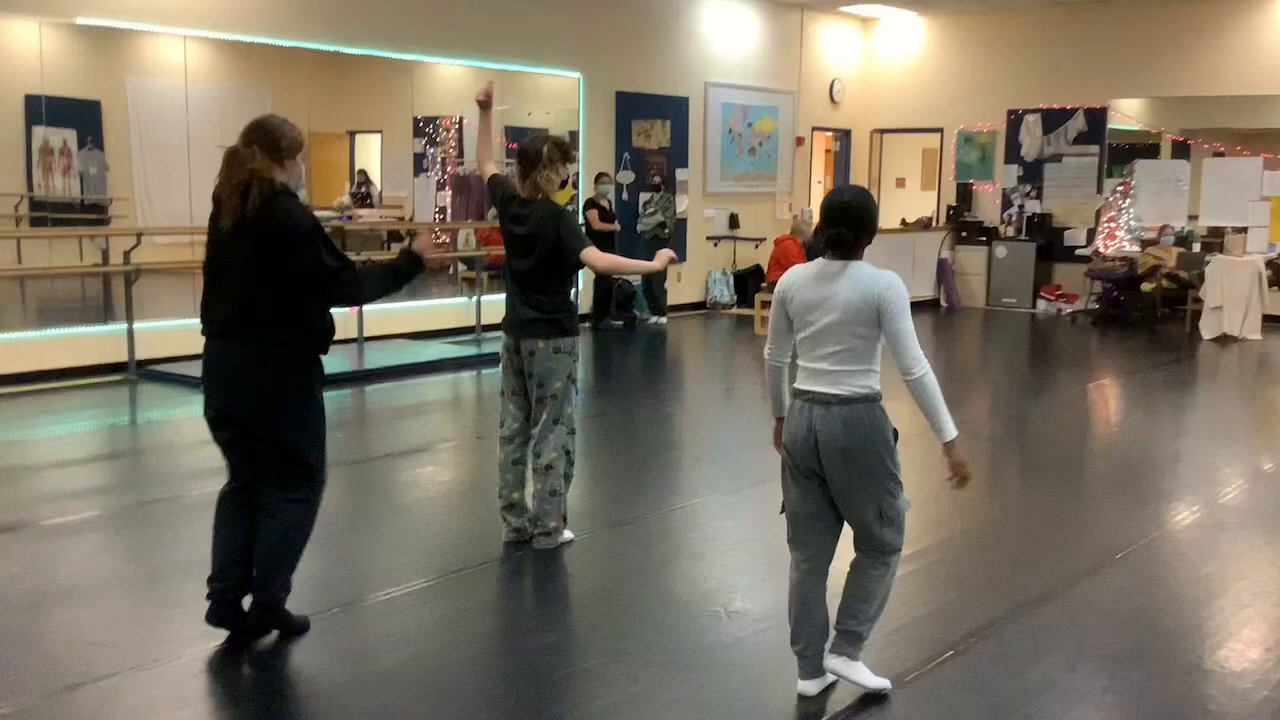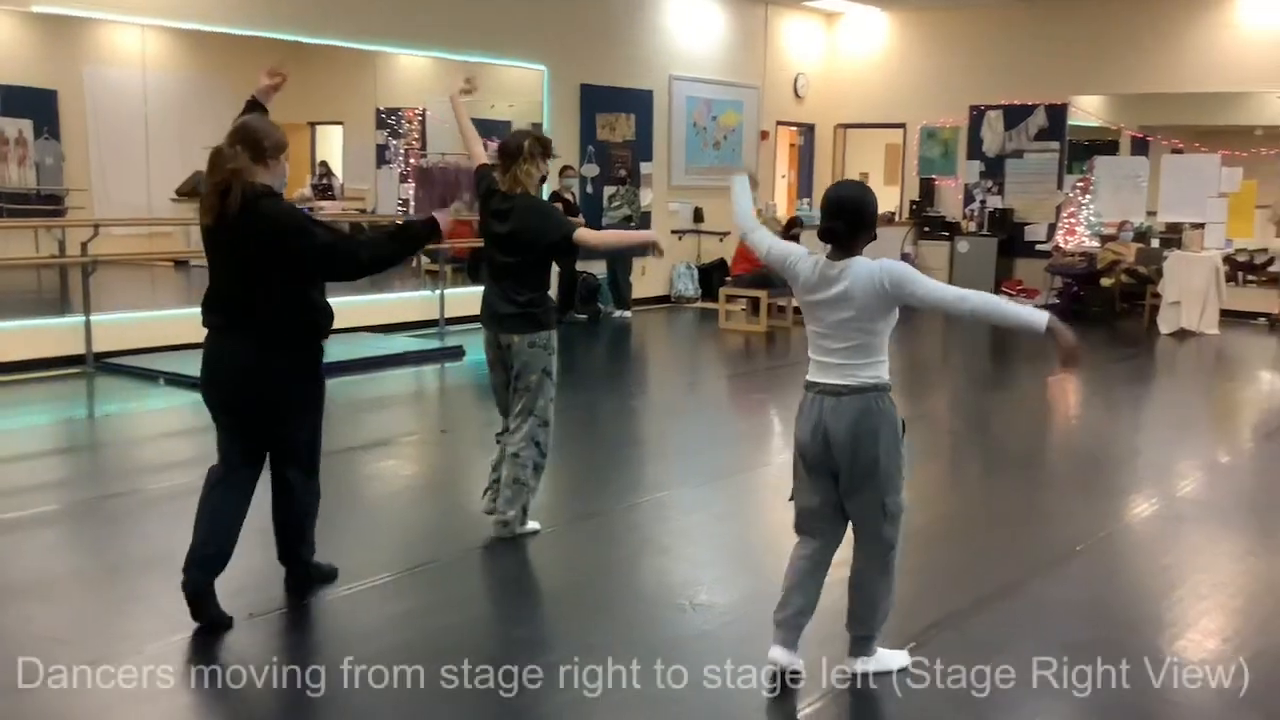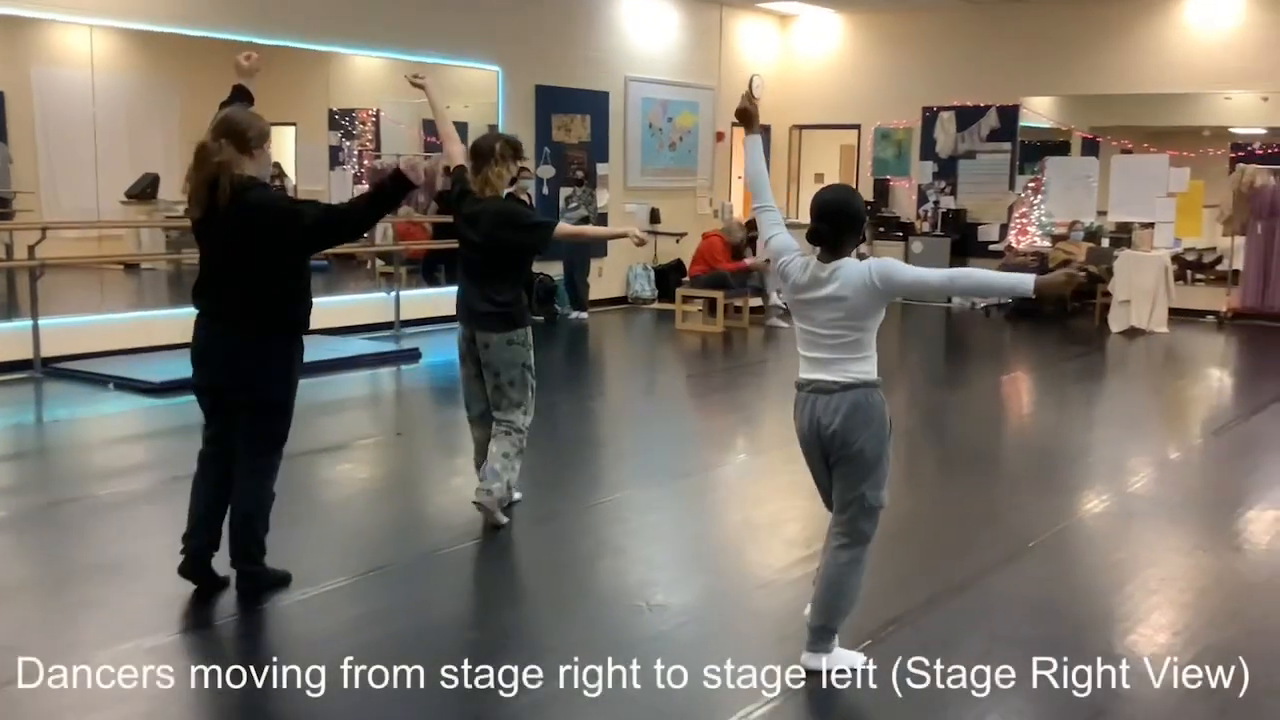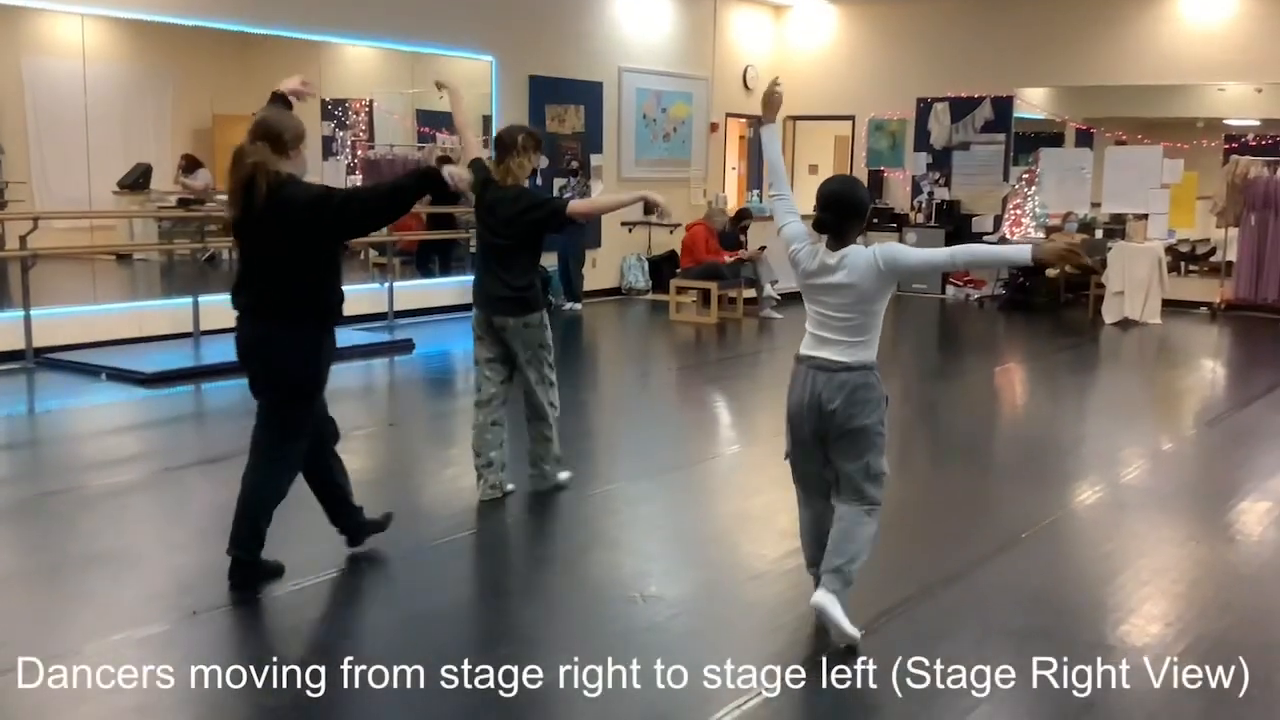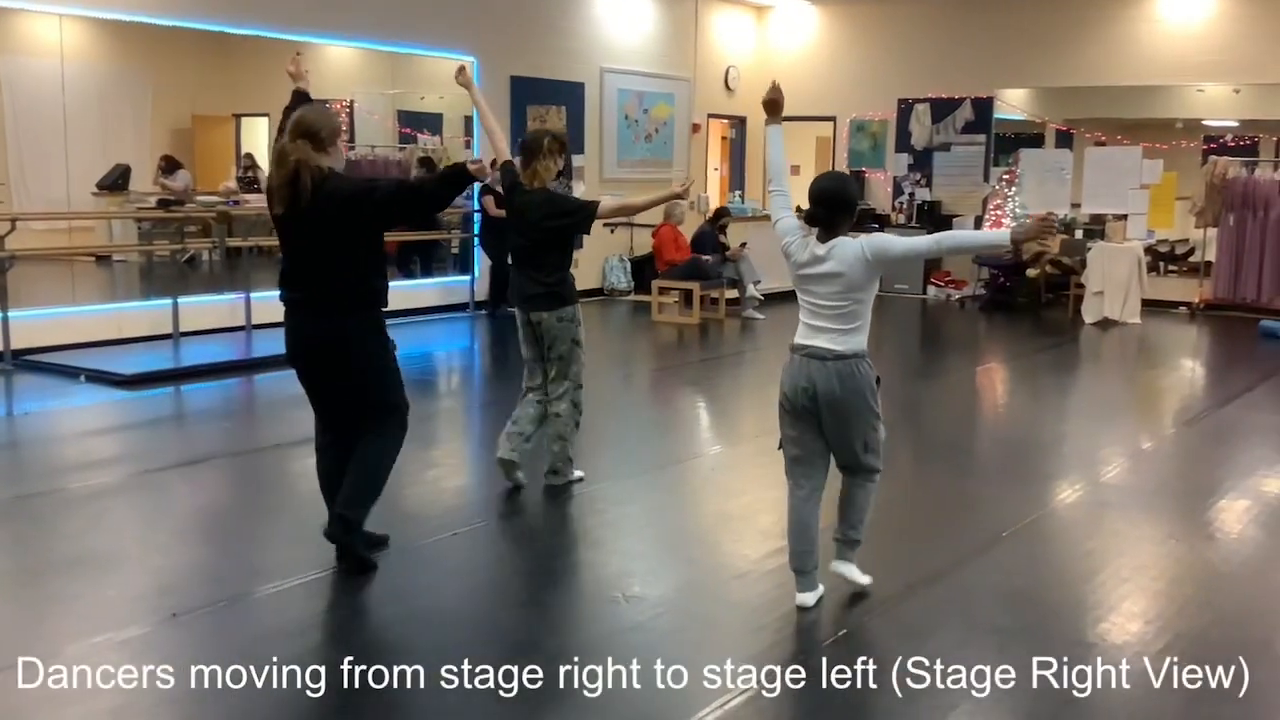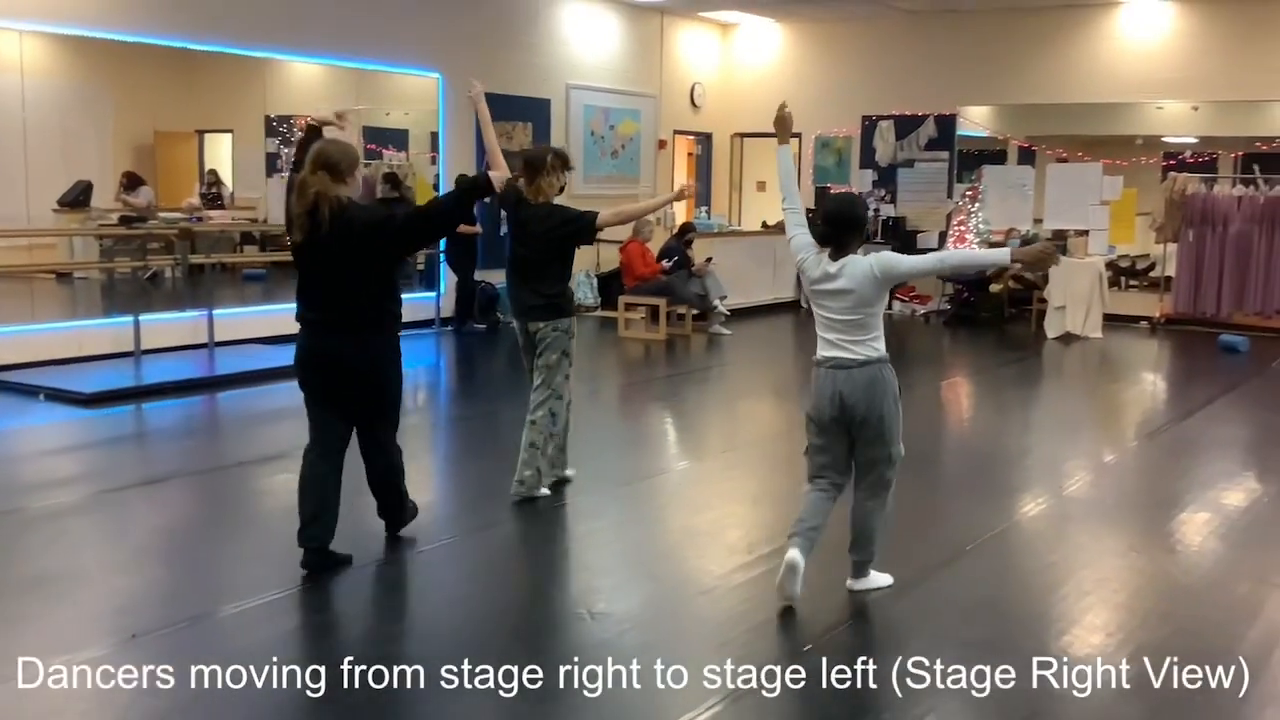
dt=0.5s
person 1, frame 1
left shoulder: (792, 280)
right shoulder: (882, 285)
left elbow: (776, 359)
right elbow: (914, 367)
left wrist: (781, 414)
right wrist: (949, 439)
left hip: (804, 419)
right hip: (857, 421)
left knee: (808, 550)
right knee: (880, 542)
left ankle: (809, 667)
right ankle: (846, 649)
person 1, frame 2
left shoulder: (801, 268)
right shoulder: (884, 276)
left elbow: (750, 230)
right elbow: (963, 301)
left wrist: (740, 180)
right wrist: (1045, 322)
left hip: (815, 411)
right hip: (867, 414)
left knee: (814, 536)
right knee: (875, 538)
left ankle: (784, 641)
right ankle: (863, 650)
person 1, frame 3
left shoulder: (792, 269)
right shoulder: (873, 276)
left elbow: (763, 208)
right elbow: (954, 280)
left wrist: (752, 134)
right wrist: (1035, 283)
left hip: (809, 405)
right hip: (857, 408)
left knee: (842, 517)
right knee: (852, 528)
left ankle: (824, 611)
right ankle: (820, 645)
person 1, frame 4
left shoulder: (803, 254)
right shoulder: (879, 261)
left elbow: (779, 192)
right elbow: (958, 255)
left wrist: (770, 122)
right wrist: (1035, 253)
left hip: (806, 381)
right hip: (854, 387)
left knee: (814, 492)
right knee: (859, 496)
left ankle: (822, 582)
right ankle: (833, 588)
person 1, frame 5
left shoulder: (795, 246)
right shoulder: (867, 251)
left elbow: (777, 189)
right elbow: (942, 243)
left wrist: (774, 122)
right wrist: (1014, 236)
left hip: (799, 370)
right hip: (847, 373)
left knee: (803, 480)
right knee: (861, 470)
left ankle: (805, 583)
right ankle: (846, 556)
person 1, frame 6
left shoulder: (808, 263)
right shoulder: (877, 268)
left elbow: (791, 206)
right elbow: (945, 260)
left wrist: (784, 142)
right wrist: (1014, 255)
left hip: (826, 380)
right hip: (870, 380)
left knee: (825, 479)
right knee: (874, 480)
left ankle: (797, 550)
right ankle: (860, 571)
person 2, frame 1
left shoulder: (226, 214)
right shoulder: (293, 221)
right elbow: (346, 284)
right wrist: (410, 259)
left hip: (225, 363)
right hip: (280, 369)
left knee: (246, 481)
right knee: (298, 483)
left ankle: (228, 597)
right ankle: (266, 598)
person 2, frame 2
left shoulder: (218, 209)
right shoulder: (281, 222)
left elbow: (238, 141)
right elbow: (353, 256)
left wrist: (258, 102)
right wrist: (422, 231)
left hip: (225, 357)
right hip: (282, 361)
left knee: (233, 466)
right knee: (294, 466)
left ankle: (200, 579)
right ankle: (300, 570)
person 2, frame 3
left shoulder: (209, 196)
right shoulder: (266, 208)
left elbow: (225, 135)
right elbow: (340, 222)
left wrist: (242, 88)
right wrist: (399, 182)
left hip: (214, 341)
right hip: (264, 348)
left knee: (219, 448)
right knee: (257, 456)
left ankle: (197, 554)
right ankle: (250, 568)
person 2, frame 4
left shoulder: (248, 193)
right shoulder: (302, 202)
left elbow: (263, 136)
right elbow: (372, 204)
left wrist: (281, 97)
right wrist: (432, 177)
left hip: (260, 331)
right hip: (295, 337)
left knee: (316, 431)
right knee: (278, 446)
left ankle: (351, 522)
right ankle: (244, 559)
person 2, frame 5
left shoulder: (283, 189)
right shoulder: (351, 194)
left elbow: (286, 138)
right elbow: (415, 197)
left wrist: (299, 92)
right wrist: (465, 172)
left hip: (304, 327)
right hip: (352, 327)
left knee: (334, 427)
right knee: (387, 419)
left ankle: (347, 527)
right ankle: (346, 522)
person 2, frame 6
left shoulder: (301, 217)
right shoulder: (371, 224)
left elbow: (302, 168)
right elbow: (434, 216)
left wrist: (315, 131)
right wrist: (483, 184)
left hip: (317, 346)
right hip: (369, 346)
left knee: (325, 442)
right knee: (379, 433)
left ankle: (315, 544)
right ankle: (395, 513)
person 3, frame 1
left shoulder: (509, 205)
right shoulder: (556, 219)
left elbow: (486, 165)
right elbow: (596, 260)
left wrist: (485, 111)
right wrist: (654, 266)
left hip: (516, 333)
right hip: (553, 337)
left knee: (513, 428)
right knee: (553, 432)
left ankle: (515, 522)
right ankle: (548, 527)
person 3, frame 2
left shoulder: (490, 196)
right shoulder: (538, 213)
left elbow: (474, 146)
right elbow: (592, 238)
left wrist: (458, 99)
right wrist: (646, 237)
left hip: (495, 325)
right hip: (531, 329)
left knee: (510, 417)
right knee: (529, 423)
left ankle: (497, 496)
right ankle: (510, 516)
person 3, frame 3
left shoulder: (462, 199)
right shoulder: (511, 214)
left elbow: (450, 140)
right elbow: (572, 232)
left wrist: (429, 92)
right wrist: (623, 233)
left hip: (471, 323)
right hip: (506, 327)
left knee: (481, 412)
right knee: (512, 414)
left ankle: (498, 487)
right ankle: (492, 488)
person 3, frame 4
left shoulder: (485, 188)
right shoulder: (532, 203)
left elbow: (467, 136)
right elbow: (589, 207)
left wrist: (452, 91)
right wrist: (641, 196)
left hip: (486, 308)
right hip: (523, 310)
left knee: (489, 394)
right knee: (540, 392)
left ankle: (490, 480)
right ankle: (547, 472)
person 3, frame 5
left shoulder: (512, 189)
right shoulder: (557, 205)
left elbow: (495, 136)
right elbow: (620, 209)
left wrist: (471, 89)
right wrist: (668, 195)
left hip: (524, 304)
right hip: (557, 307)
left knee: (537, 383)
right knee: (565, 386)
left ankle: (512, 447)
right ankle: (559, 468)
person 3, frame 6
left shoulder: (514, 206)
right shoulder: (561, 218)
left elbow: (495, 157)
right elbow: (619, 216)
left wrist: (481, 105)
right wrist: (669, 198)
left hip: (523, 315)
right hip: (553, 317)
left knee: (548, 390)
right knee: (548, 396)
left ankle: (554, 466)
right ankle: (528, 480)
